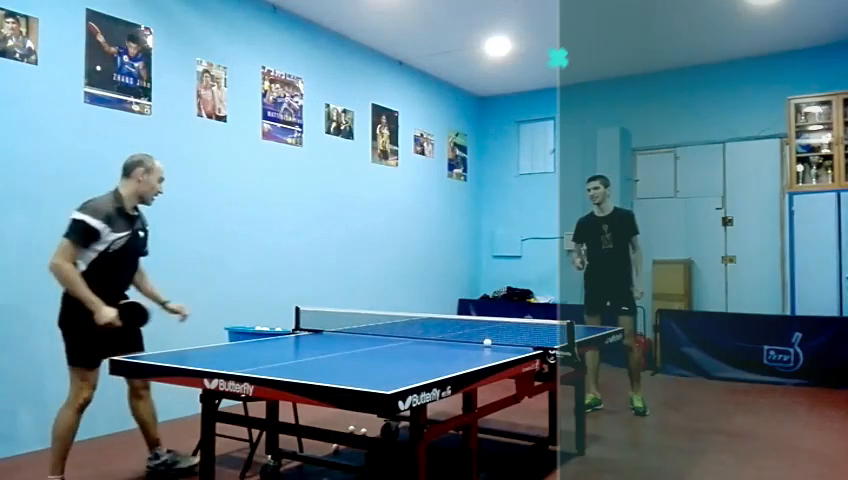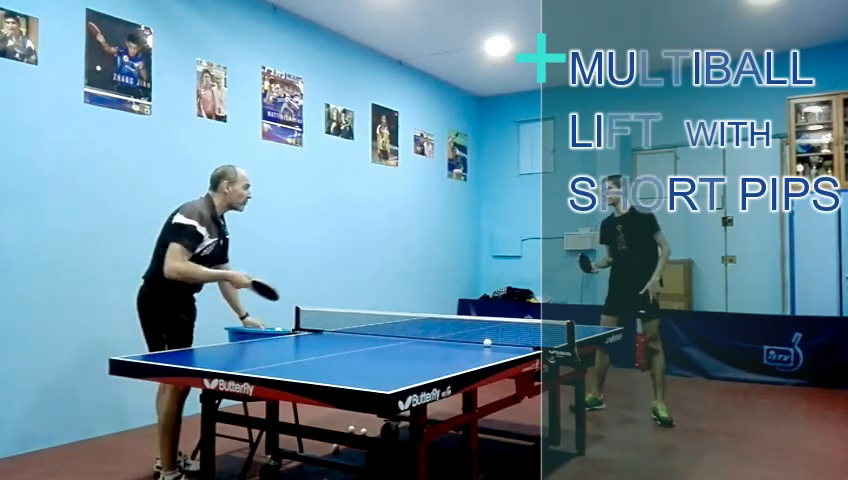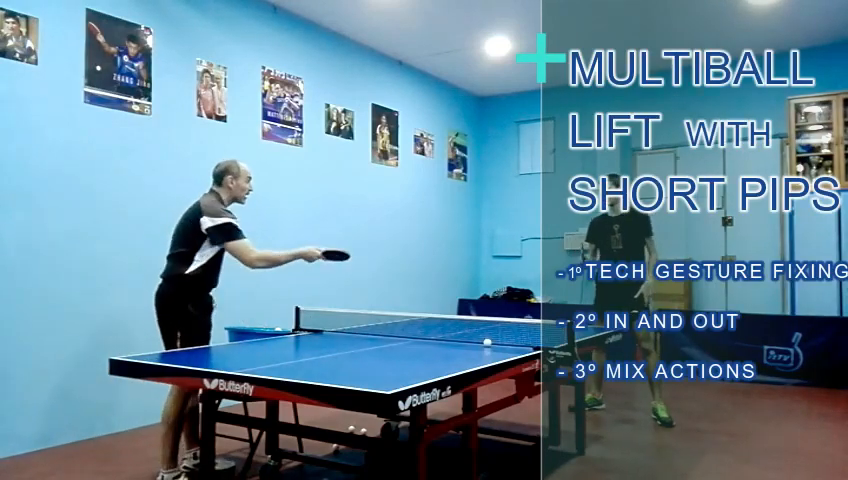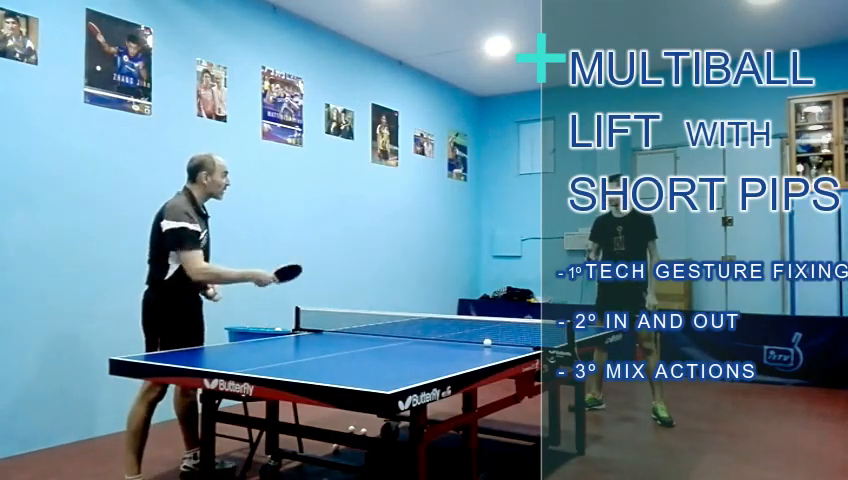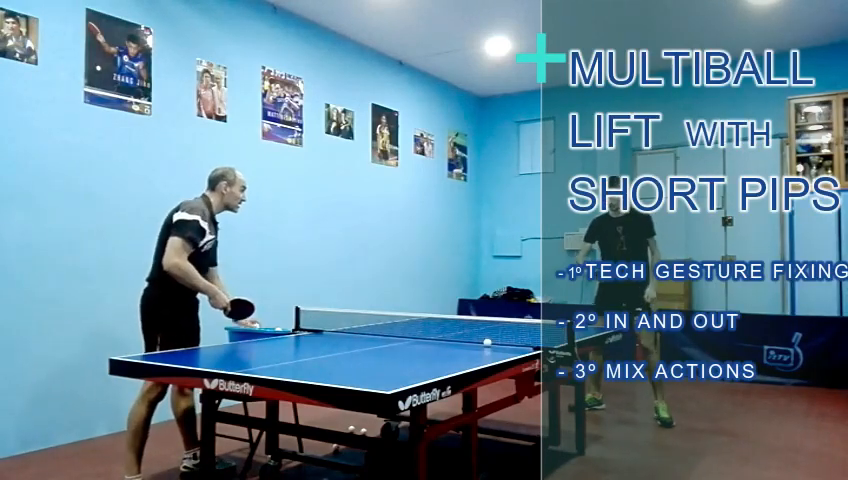
dt=1s
person 1, frame 1
left shoulder: (138, 221)
right shoulder: (96, 211)
right elbow: (59, 263)
left wrist: (165, 303)
right wrist: (97, 308)
left hip: (120, 309)
right hip: (86, 313)
left knee: (140, 385)
right knee: (81, 396)
person 1, frame 2
left shoulder: (219, 226)
right shoulder: (192, 216)
left elbow: (223, 276)
right elbow: (173, 268)
left wrist: (243, 315)
right wrist: (228, 275)
left hip: (181, 304)
right hip: (160, 303)
left knee: (173, 381)
right knee: (177, 384)
person 1, frame 3
left shoulder: (208, 209)
right shoulder: (214, 212)
right elbow: (253, 259)
right wrist: (300, 253)
left hip: (190, 301)
right hip: (180, 302)
right knee: (184, 383)
person 1, frame 4
left shoulder: (195, 210)
right shoulder: (179, 212)
right elbow: (197, 270)
left wrist: (204, 286)
right wrist: (253, 275)
left hip: (187, 307)
right hip: (166, 309)
right knee: (154, 387)
person 1, frame 5
left shoulder: (208, 222)
right shoulder: (192, 212)
left elbow: (211, 277)
right elbow: (172, 262)
right wrist: (211, 293)
left hip: (183, 308)
right hip: (163, 307)
left knee: (184, 382)
right knee: (155, 386)
person 2, frame 1
left shoulder: (626, 216)
right shoulder: (584, 223)
left elbow: (636, 250)
right elbow: (576, 252)
left wrist: (639, 280)
right wrist: (578, 261)
left hip: (622, 285)
right hip: (594, 286)
left knee: (629, 342)
left ankle: (636, 394)
right ankle: (593, 394)
person 2, frame 2
left shoulder: (643, 215)
right shoulder: (606, 224)
left elbow: (665, 248)
left wrist: (655, 278)
right wrist: (596, 265)
left hip: (644, 288)
right hip: (617, 289)
left knee: (654, 345)
left ankle: (659, 404)
right ankle: (595, 395)
person 2, frame 3
left shoulder: (639, 218)
right shoulder: (597, 223)
left elbow: (652, 252)
right elbow: (592, 255)
left wrist: (649, 280)
right wrist: (587, 262)
left hip: (634, 290)
right hip: (606, 291)
left knee: (647, 345)
right knee: (599, 343)
left ankle: (657, 404)
right ankle: (595, 395)
person 2, frame 4
left shoulder: (643, 220)
right shoulder: (601, 222)
left elbow: (654, 257)
right elbow: (594, 254)
left wrist: (651, 291)
right wrist: (592, 259)
left hip: (636, 292)
right hip: (608, 291)
left knee: (649, 345)
right knee: (600, 343)
left ankle: (658, 404)
right ankle: (594, 395)
person 2, frame 5
left shoulder: (641, 218)
right shoulder: (598, 223)
left elbow: (655, 253)
right elbow: (581, 256)
left wrist: (652, 285)
left hip: (637, 290)
right hip: (608, 290)
left knee: (649, 344)
left ankle: (660, 403)
right ankle: (594, 395)
